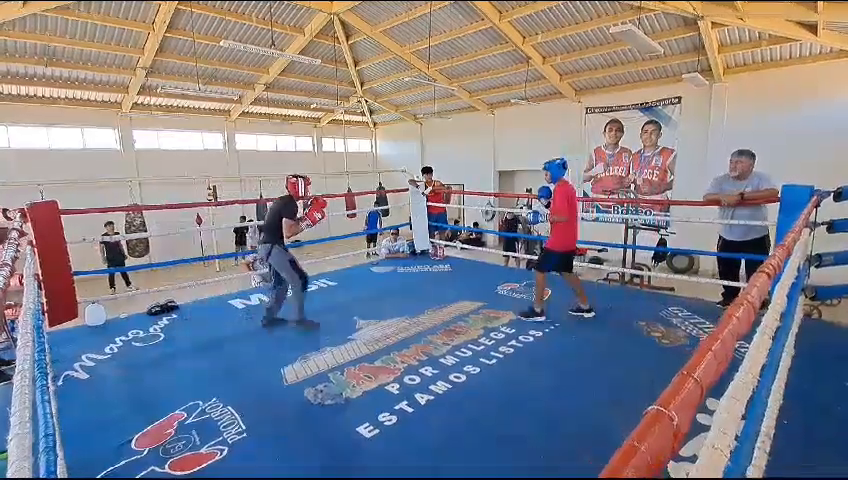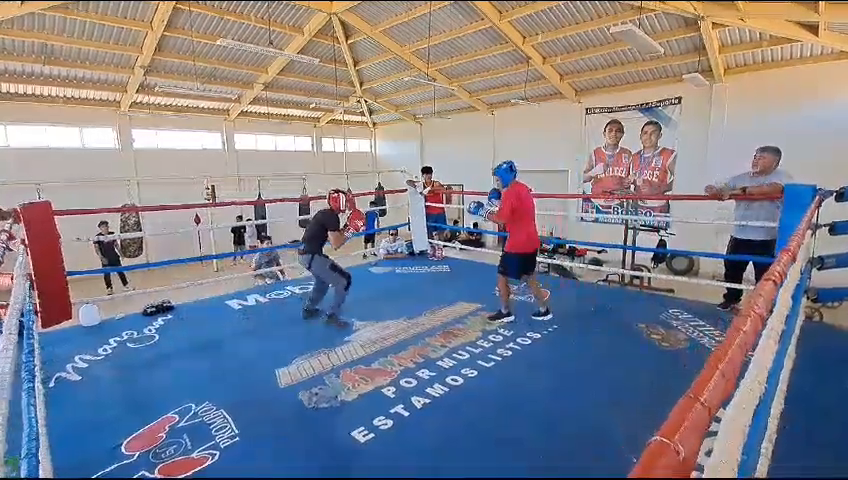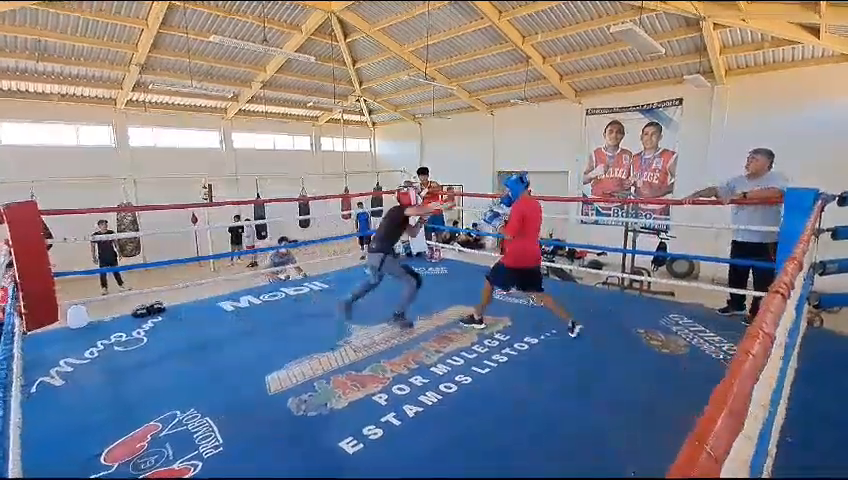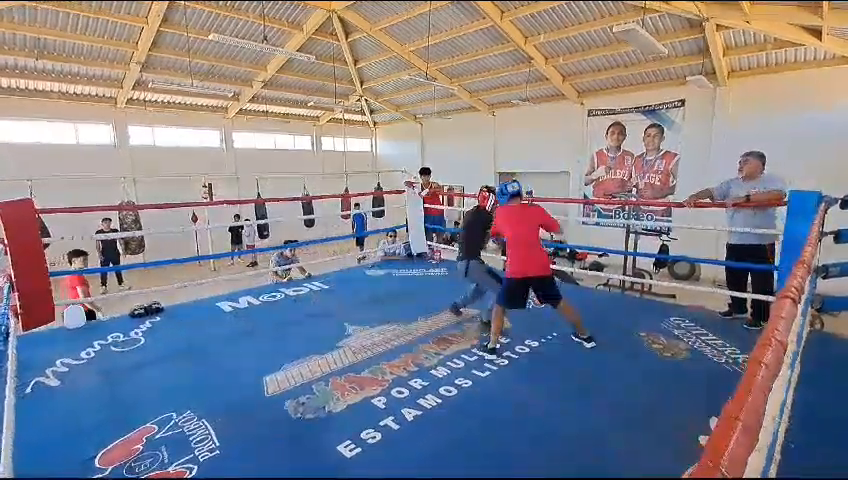
dt=0.5s
person 1, frame 1
left shoulder: (760, 178)
right shoulder: (721, 181)
left elbow: (773, 193)
right elbow: (707, 198)
left wrist: (741, 196)
right wrist: (723, 197)
left hip: (756, 237)
right hip: (728, 237)
left knee: (756, 273)
right knee: (726, 270)
right ankle: (730, 296)
person 1, frame 2
left shoulder: (781, 177)
right shoulder: (741, 178)
left elbow: (774, 189)
right elbow: (721, 192)
left wrist: (742, 190)
right wrist: (713, 190)
left hip: (767, 238)
right hip: (740, 235)
left knee: (764, 275)
right knee: (732, 269)
right ankle: (731, 299)
person 1, frame 3
left shoulder: (776, 178)
right shoulder: (737, 181)
left elbow: (776, 193)
right elbow: (716, 190)
left wrist: (742, 195)
right wrist: (697, 194)
left hip: (765, 241)
right hip: (740, 239)
left knee: (763, 279)
right knee: (736, 275)
left ankle: (758, 312)
right ankle: (736, 305)
person 1, frame 4
left shoulder: (771, 181)
right shoulder: (731, 184)
left elbow: (779, 195)
right elbow: (712, 192)
left wrist: (746, 198)
right wrist: (695, 196)
left hip: (761, 243)
right hip: (735, 242)
left knee: (761, 281)
right knee: (734, 278)
left ankle: (759, 316)
right ankle: (738, 308)
person 2, frame 1
left shoulder: (560, 189)
right shoulder: (567, 187)
left elbow: (563, 216)
right wrist: (549, 205)
left hip: (558, 241)
right hip: (568, 240)
left knee: (539, 270)
right knee: (567, 273)
left ankle: (537, 310)
right ankle: (585, 306)
person 2, frame 2
left shoulder: (510, 192)
right shoulder: (523, 189)
left elbow: (501, 219)
left wrist: (484, 211)
right wrist: (499, 204)
left hip: (518, 243)
right hip: (531, 241)
left knee: (503, 276)
right knee: (527, 275)
left ankle: (505, 312)
right ankle: (544, 308)
person 2, frame 3
left shoulder: (519, 206)
right shoulder: (536, 205)
left elbow: (509, 235)
right wrist: (507, 214)
left hip: (514, 258)
right hip: (532, 258)
left knee: (489, 283)
right knee: (538, 294)
left ankle: (477, 318)
right ankle: (569, 322)
person 2, frame 4
left shoulder: (501, 213)
right shoulder: (536, 210)
left elbow: (494, 234)
right elbow: (557, 230)
left hip: (516, 271)
right hip: (542, 267)
left knee: (500, 306)
right knee: (558, 303)
left ankle: (492, 346)
right ankle: (585, 335)
person 3, frame 1
left shoulder: (283, 200)
right shoulder: (290, 204)
left elbow: (293, 224)
right elbow: (288, 232)
left wrist: (309, 213)
right wrist: (309, 222)
left hip: (267, 246)
right hip: (273, 247)
left knee: (280, 283)
right knee: (300, 280)
left ankle: (269, 317)
right ankle: (299, 318)
person 3, frame 2
left shoulder: (324, 213)
right shoulder: (332, 217)
left elbow: (333, 237)
right elbow: (335, 244)
left wrist: (348, 226)
right wrist: (352, 230)
left hip: (304, 254)
right hip: (312, 256)
left knee: (323, 279)
right knee: (344, 280)
left ankle: (309, 309)
right ankle: (332, 315)
person 3, frame 3
left shoulder: (403, 217)
right shoulder: (399, 211)
left elbow: (413, 233)
right elbow: (415, 211)
left wrist: (422, 219)
right wrist: (434, 208)
left hip: (374, 254)
right hip: (382, 256)
left knee: (374, 280)
right knee: (414, 281)
left ankle: (349, 301)
right ankle: (399, 315)
person 3, frame 4
left shoulder: (472, 213)
right shoulder: (483, 215)
left hip: (466, 260)
right hip: (470, 262)
left knee: (482, 284)
right knee: (500, 288)
left ankle: (456, 305)
right ankle: (487, 320)
